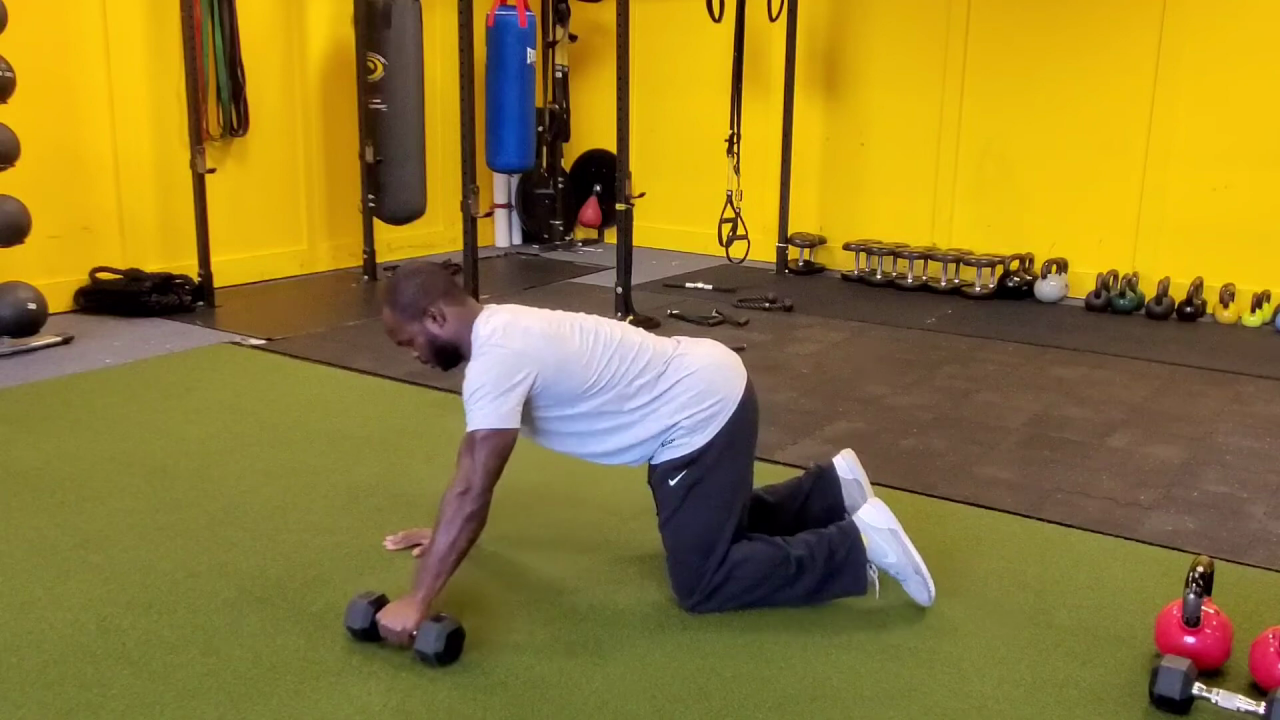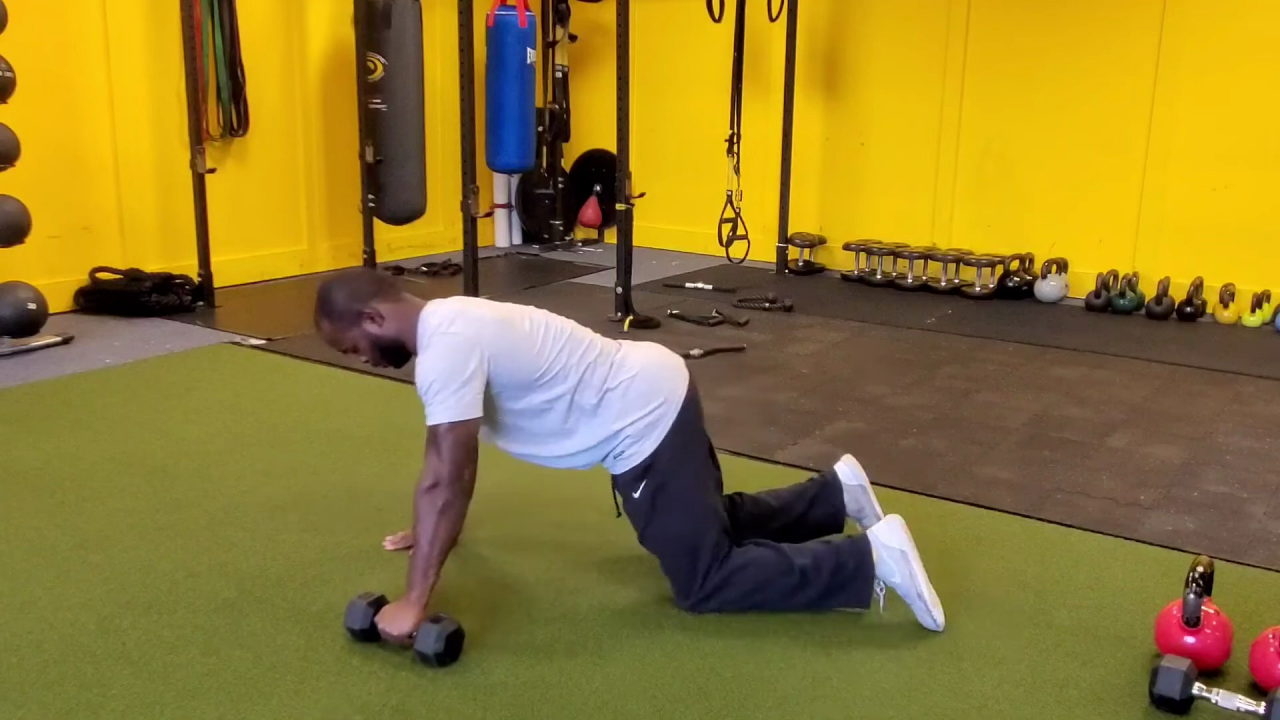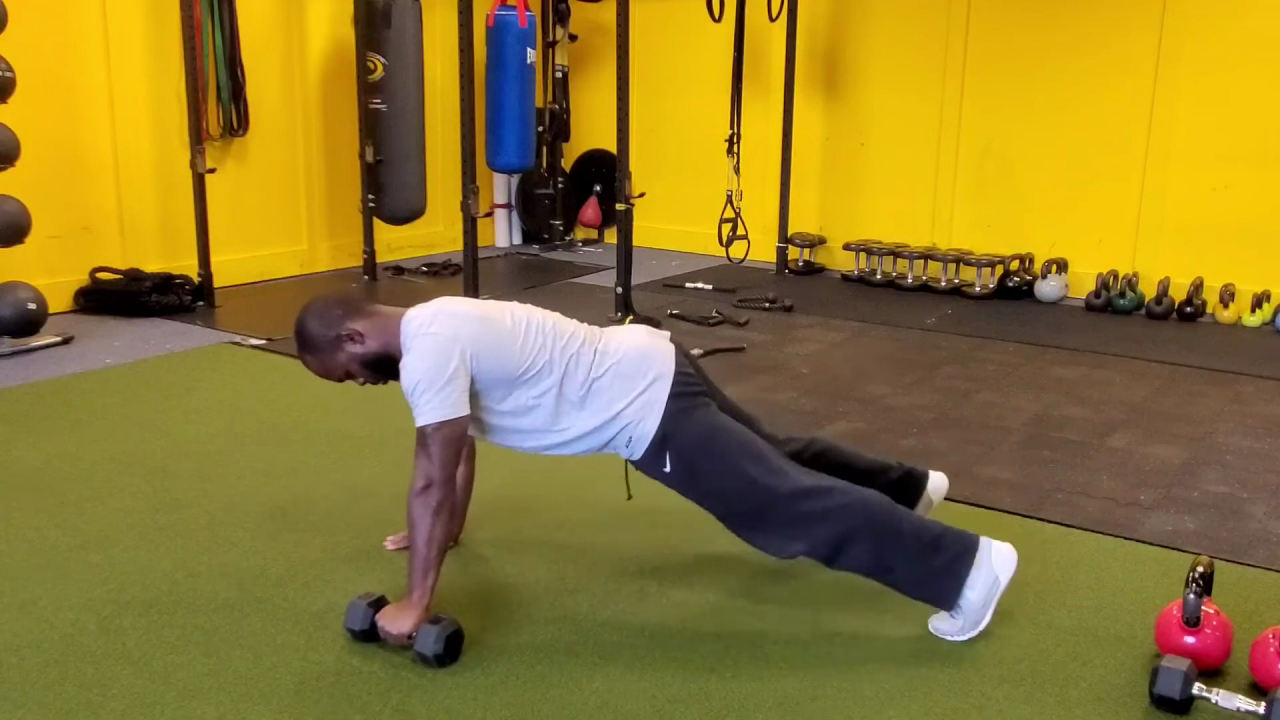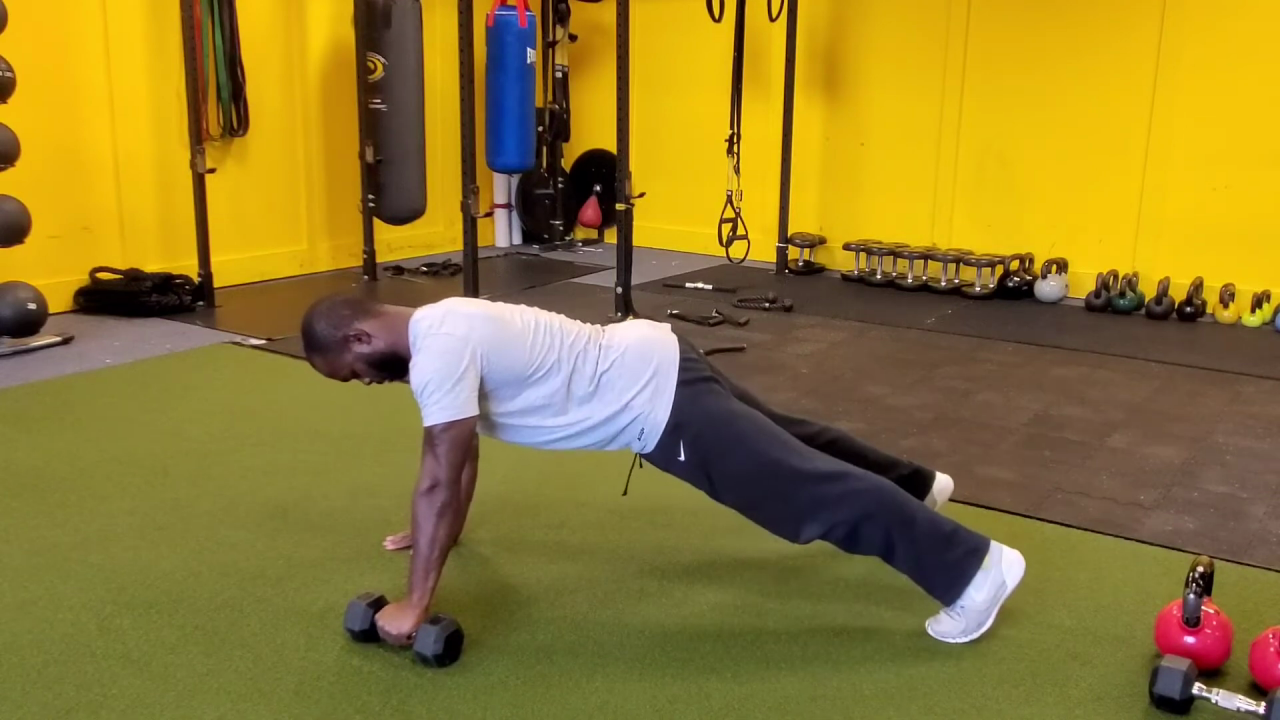
dt=0.5s
person 1, frame 1
left shoulder: (497, 357)
right shoulder: (497, 329)
left elbow: (473, 487)
right elbow: (477, 453)
left wrist: (417, 601)
right wrist: (444, 532)
left hip: (702, 412)
right hip: (704, 385)
left knee: (701, 584)
right knee: (712, 525)
left ankle: (858, 543)
right ankle: (832, 488)
person 1, frame 2
left shoulder: (444, 350)
right shoulder: (449, 324)
left elbow: (442, 479)
right elbow: (464, 452)
left wrist: (415, 601)
right wrist: (444, 530)
left hip: (646, 421)
right hip: (651, 391)
left knee: (708, 582)
right knee: (712, 526)
left ankle: (874, 557)
right ankle: (836, 491)
person 1, frame 3
left shoulder: (426, 350)
right shoulder: (436, 328)
left elbow: (433, 478)
right elbow: (462, 450)
left wrist: (415, 602)
right wrist: (445, 531)
left hip: (645, 407)
right hip: (644, 368)
left knee: (787, 505)
right knee: (774, 458)
left ankle: (966, 566)
right ankle: (911, 488)
person 1, frame 4
left shoulder: (439, 350)
right shoulder: (442, 328)
left elbow: (440, 474)
right elbow: (463, 451)
left wrist: (416, 602)
right wrist: (440, 531)
left hip: (656, 399)
right hip: (652, 368)
left knee: (803, 489)
right knee: (787, 446)
left ankle: (976, 567)
right ankle: (916, 487)
